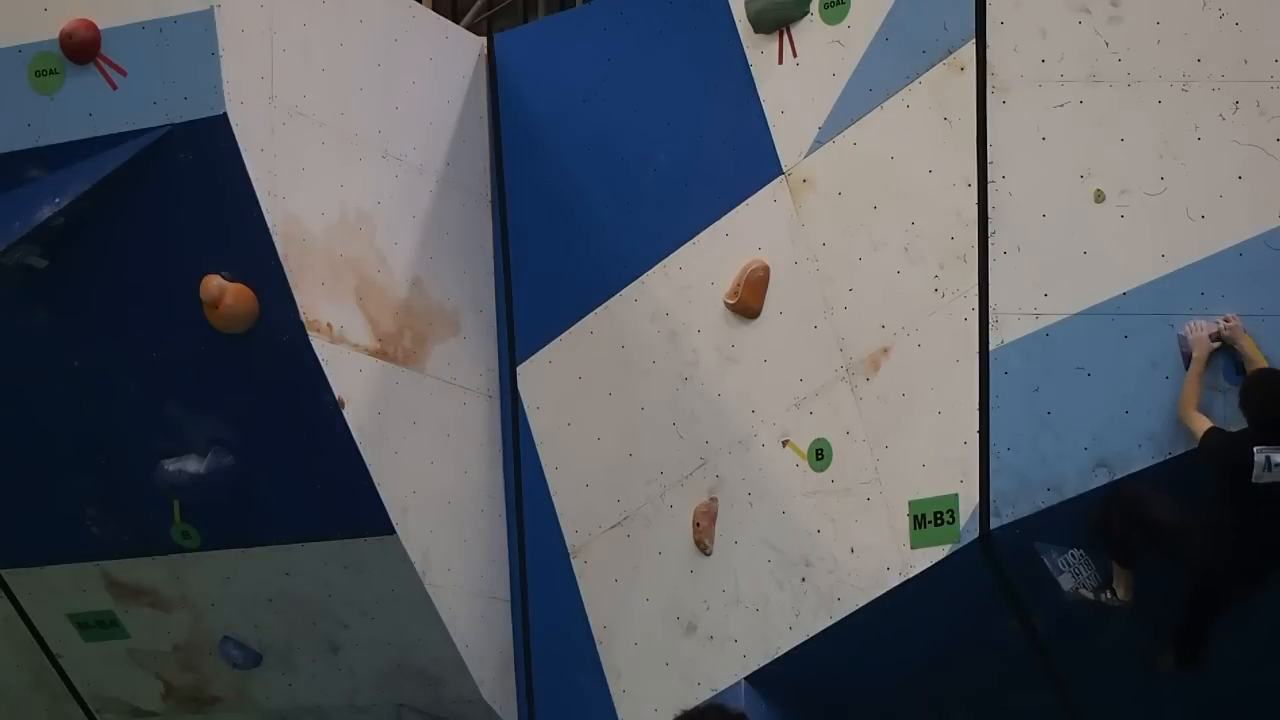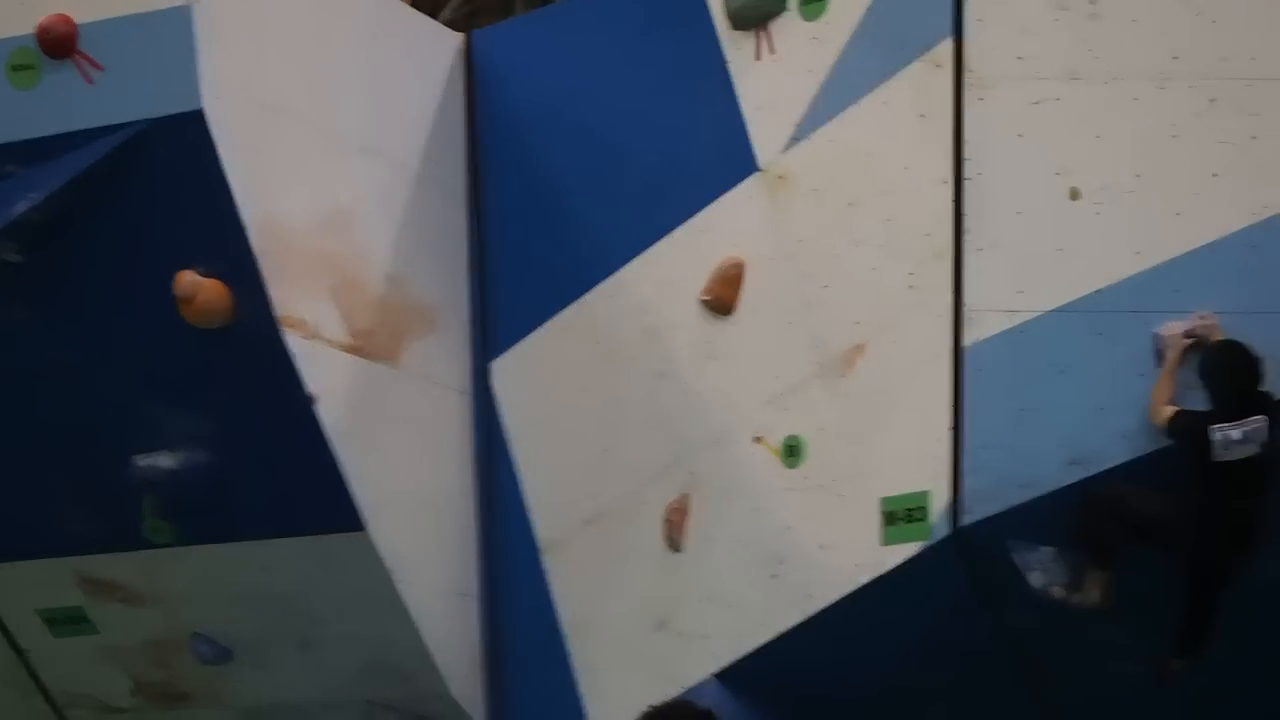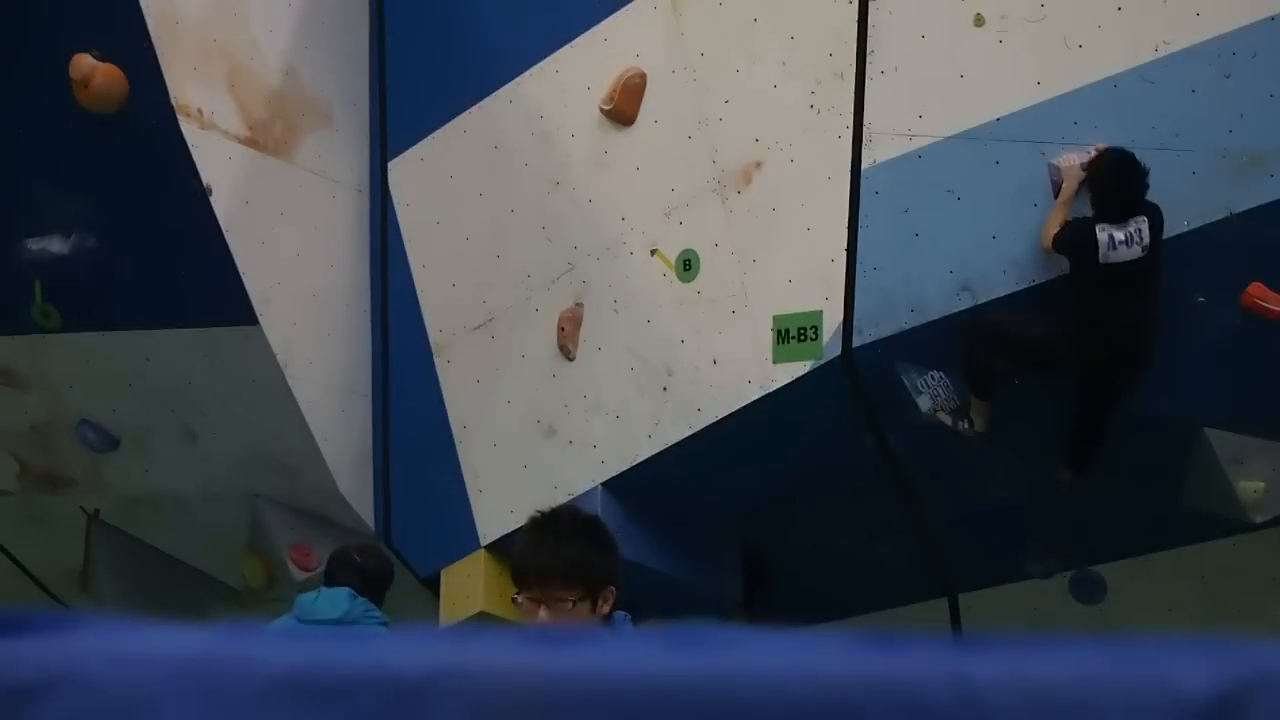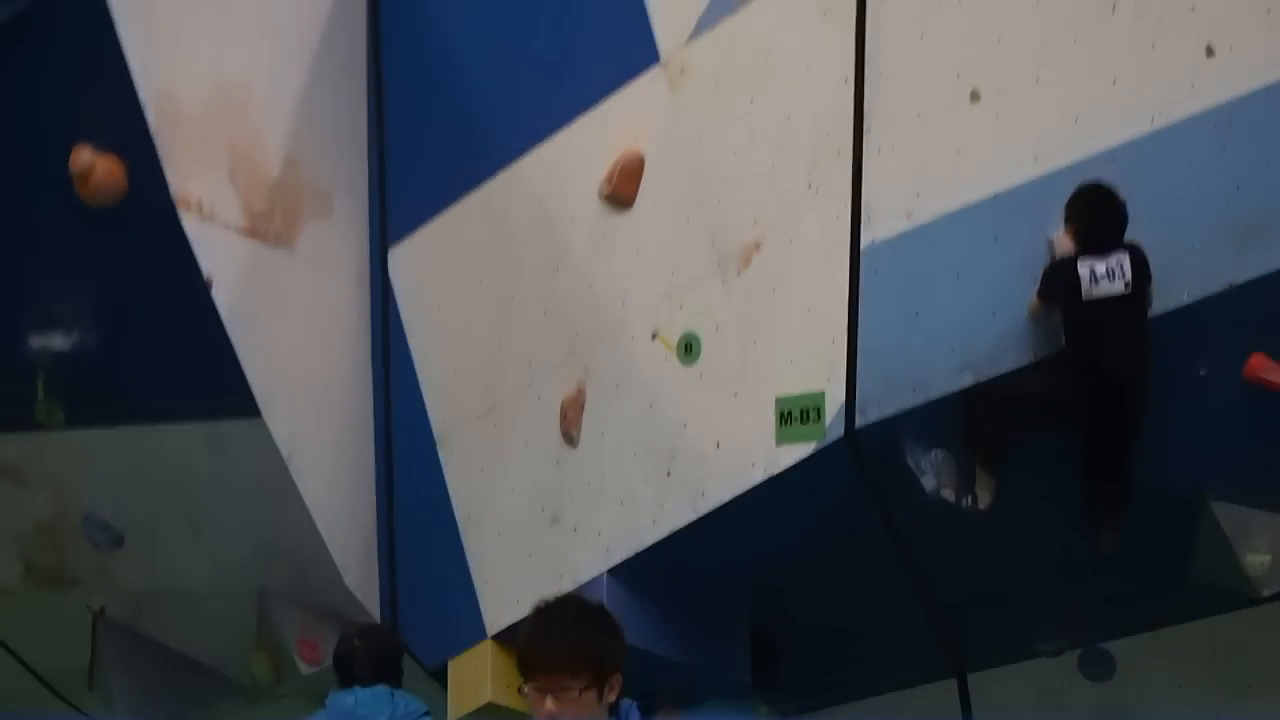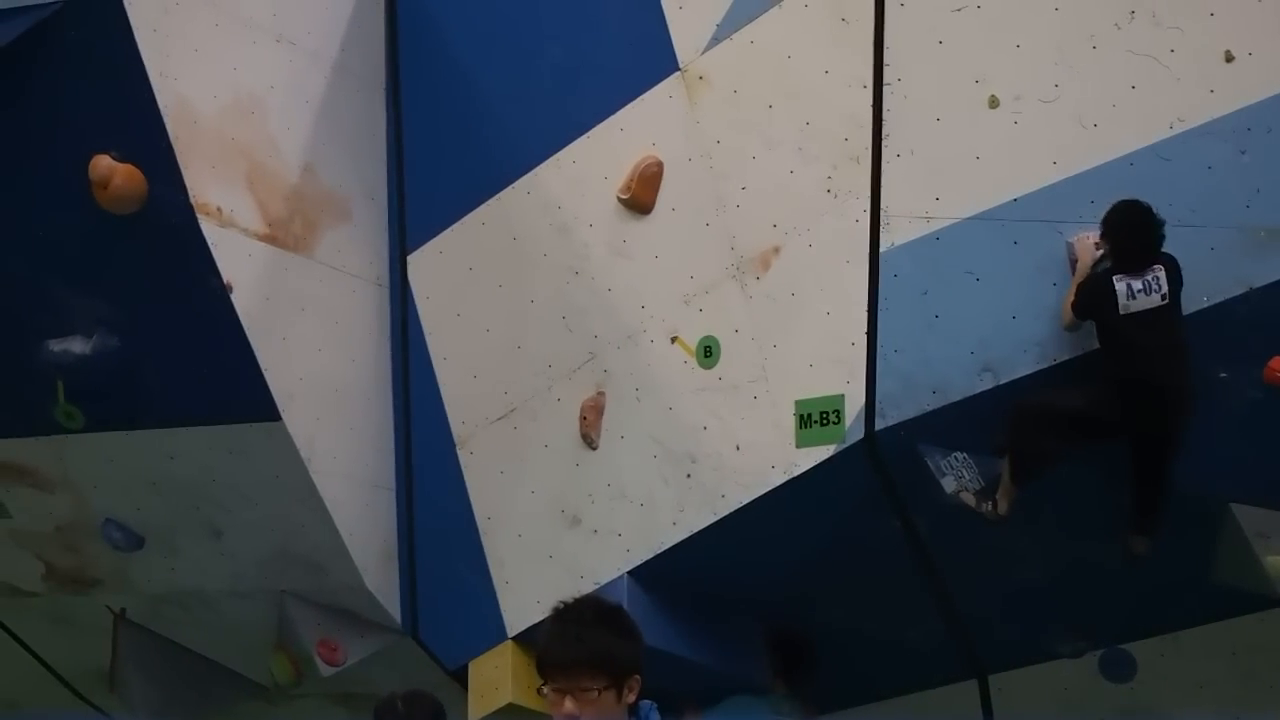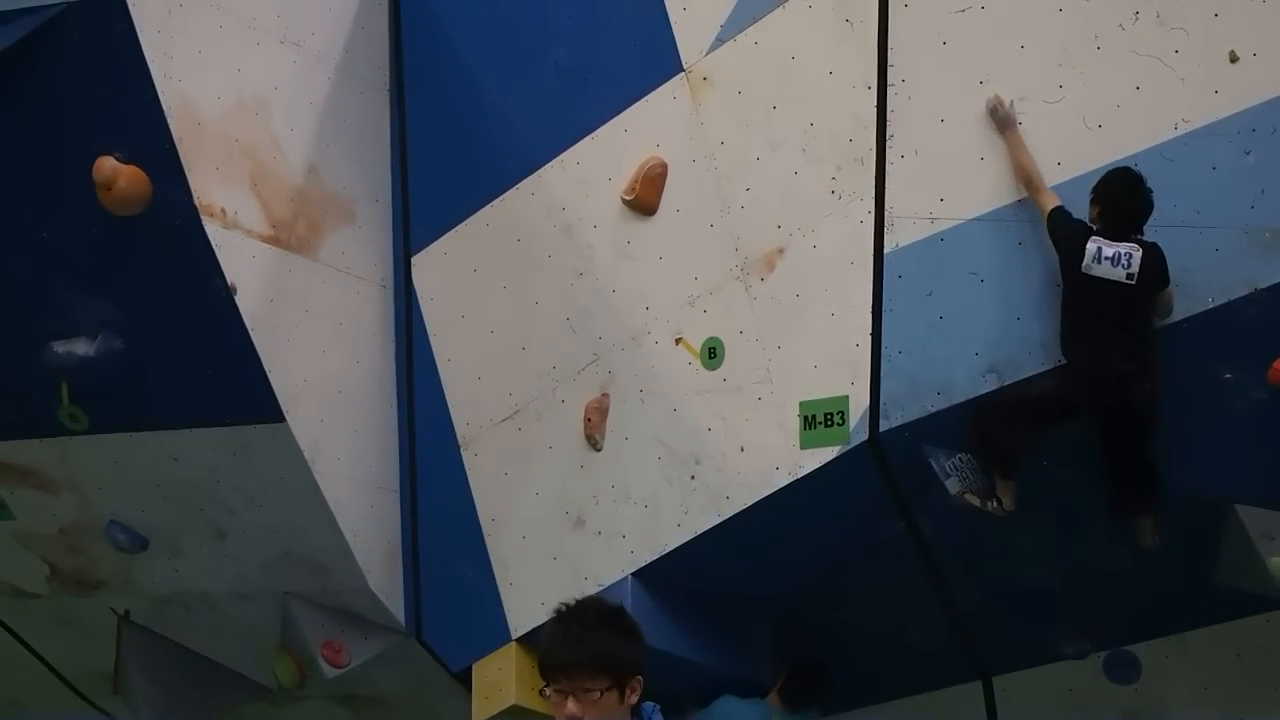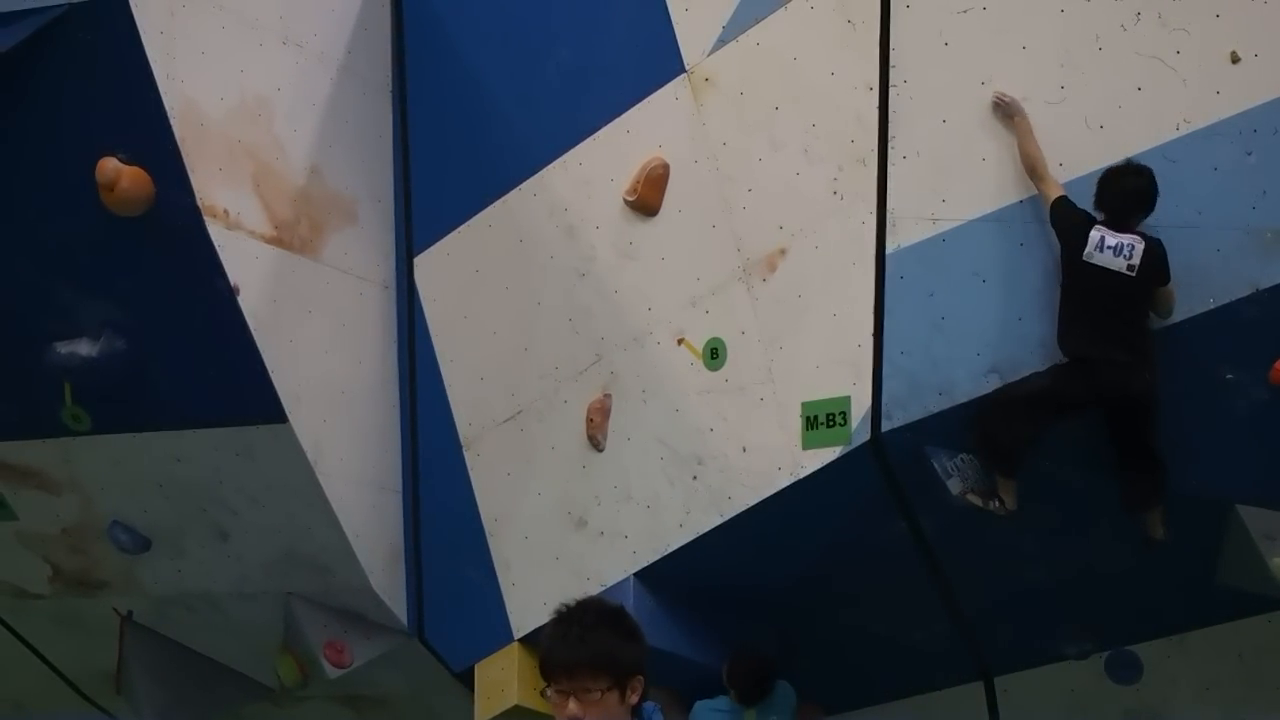
dt=0.5s
person 1, frame 1
left shoulder: (1232, 450)
left elbow: (1187, 411)
left wrist: (1200, 355)
right wrist: (1242, 342)
left hip: (1214, 551)
left knee: (1123, 504)
right knee: (1210, 597)
left ankle: (1122, 590)
right ankle: (1180, 657)
person 1, frame 2
left shoulder: (1198, 428)
right shoulder: (1267, 412)
left elbow: (1158, 411)
right elbow: (1245, 376)
left wrist: (1173, 356)
right wrist: (1218, 342)
left hip: (1194, 526)
right hip: (1240, 536)
left knee: (1102, 506)
right knee: (1205, 590)
left ankle: (1095, 592)
right ankle: (1182, 657)
person 1, frame 3
left shoulder: (1084, 233)
right shoulder: (1152, 217)
left elbow: (1048, 239)
left wrist: (1068, 188)
right wrist: (1114, 167)
left hip: (1084, 345)
right hip: (1134, 354)
left knee: (984, 333)
right knee: (1096, 409)
left ankle: (978, 421)
right ankle: (1072, 470)
person 1, frame 4
left shoulder: (1066, 271)
right shoulder: (1135, 259)
left elbow: (1037, 312)
left hip: (1080, 385)
right hip: (1129, 391)
left knee: (998, 398)
right knee: (1109, 459)
left ankle: (984, 493)
right ankle: (1106, 531)
person 1, frame 5
left shoulder: (1100, 285)
right shoulder: (1170, 268)
left elbow: (1070, 321)
left wrist: (1083, 266)
right wrist: (1105, 263)
left hip: (1120, 401)
right hip: (1173, 404)
left knee: (1030, 417)
right knee: (1152, 471)
left ankle: (1002, 502)
right ankle: (1141, 536)
person 1, frame 6
left shoulder: (1075, 240)
right shoulder: (1151, 256)
left elbow: (1031, 183)
right elbow: (1165, 310)
left wrist: (1009, 128)
left hip: (1082, 380)
right hip: (1137, 386)
left knee: (997, 414)
right knee: (1133, 457)
left ankle: (1003, 499)
right ankle: (1145, 528)
person 1, frame 7
left shoulder: (1078, 230)
right shoulder: (1152, 251)
left elbow: (1038, 172)
right elbow: (1165, 309)
left wrist: (1018, 119)
left hip: (1083, 372)
right hip: (1135, 377)
left knee: (999, 412)
right knee: (1139, 451)
left ankle: (1006, 499)
right ankle: (1154, 525)
